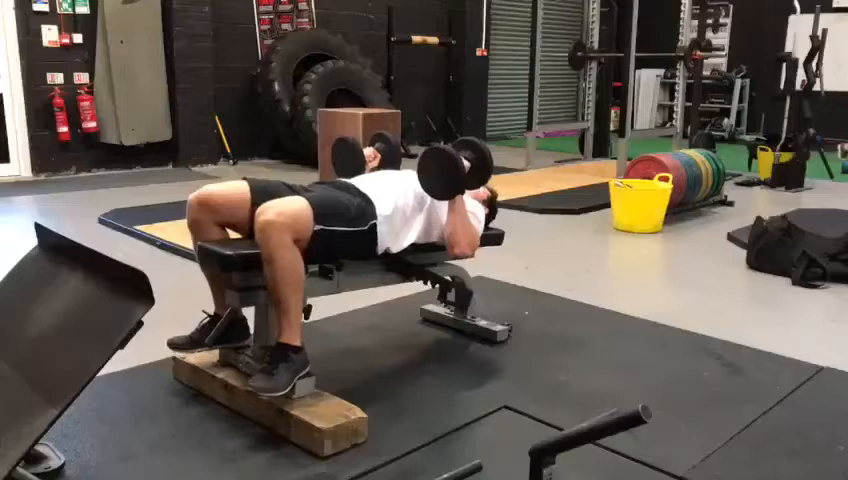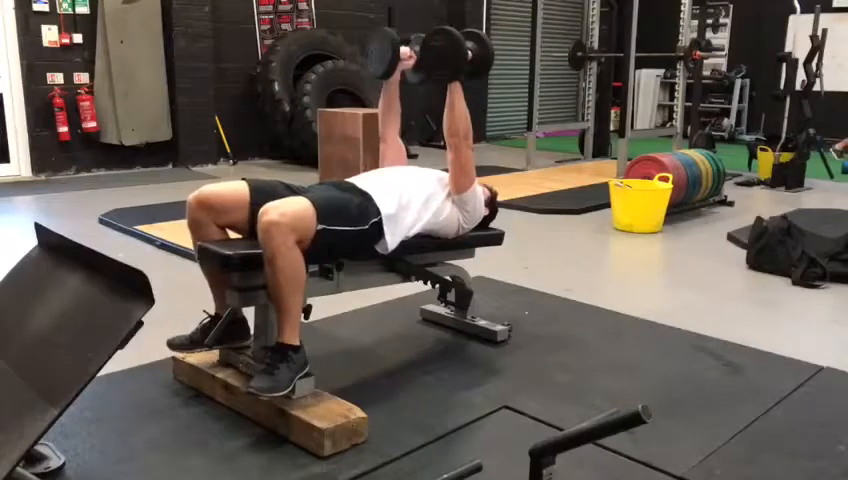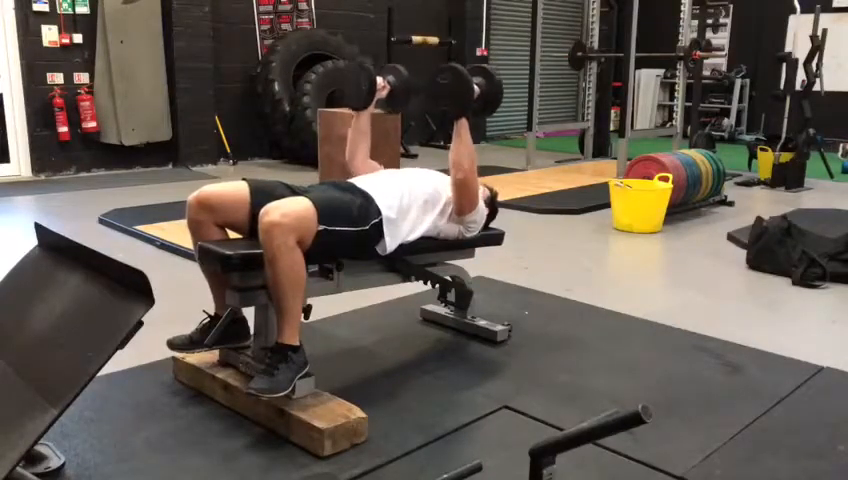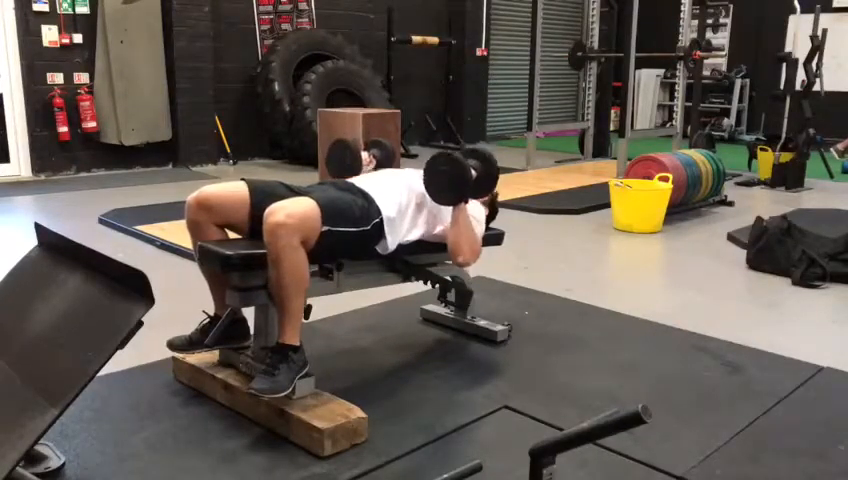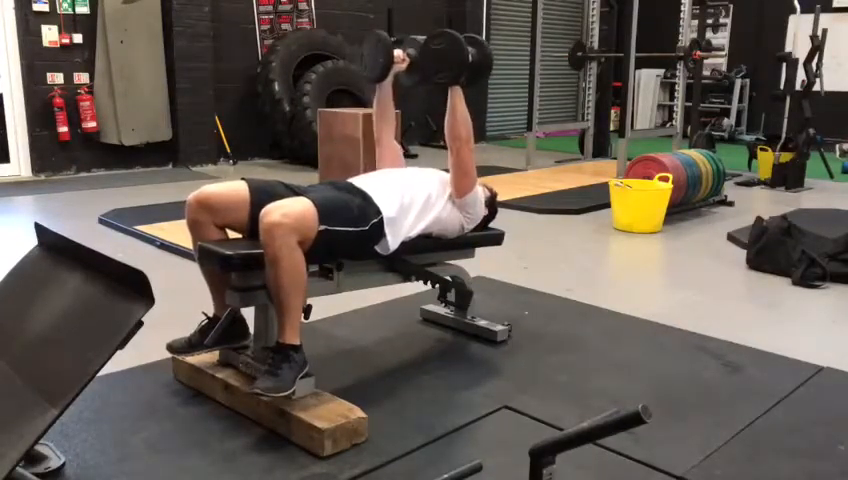
dt=1s
person 1, frame 1
left shoulder: (468, 209)
right shoulder: (426, 188)
left elbow: (462, 248)
left wrist: (457, 189)
right wrist: (362, 168)
left hip: (364, 215)
left knee: (274, 220)
right knee: (203, 203)
left ankle: (291, 351)
right ankle: (227, 321)
person 1, frame 2
left shoulder: (464, 210)
right shoulder: (418, 183)
left elbow: (459, 144)
right elbow: (389, 133)
left wrist: (454, 80)
right wrist: (393, 73)
left hip: (367, 214)
left knee: (276, 222)
right knee: (203, 203)
left ankle: (290, 352)
right ankle: (227, 320)
person 1, frame 3
left shoulder: (467, 217)
right shoulder: (418, 189)
left elbow: (465, 175)
right elbow: (357, 159)
left wrist: (461, 116)
right wrist: (367, 102)
left hip: (369, 214)
left knee: (277, 222)
right knee: (202, 204)
left ankle: (289, 352)
right ankle: (228, 322)
person 1, frame 4
left shoulder: (470, 212)
right shoulder: (428, 184)
left elbow: (464, 256)
left wrist: (460, 197)
left hip: (369, 214)
left knee: (281, 222)
right knee: (202, 204)
left ankle: (289, 351)
right ankle: (227, 322)
person 1, frame 5
left shoulder: (466, 210)
right shoulder: (414, 183)
left elbow: (461, 147)
right elbow: (384, 135)
left wrist: (454, 84)
right wrist: (387, 76)
left hip: (368, 214)
left knee: (278, 223)
right knee: (202, 204)
left ankle: (290, 352)
right ankle: (226, 322)
